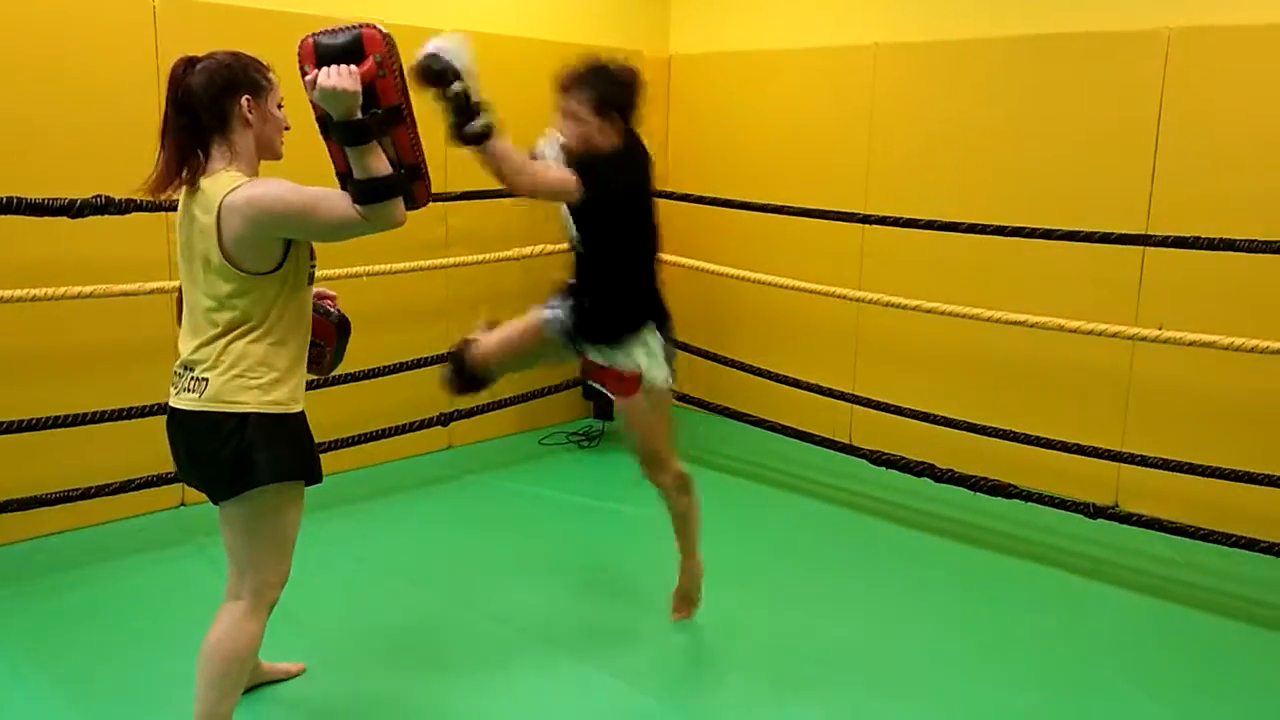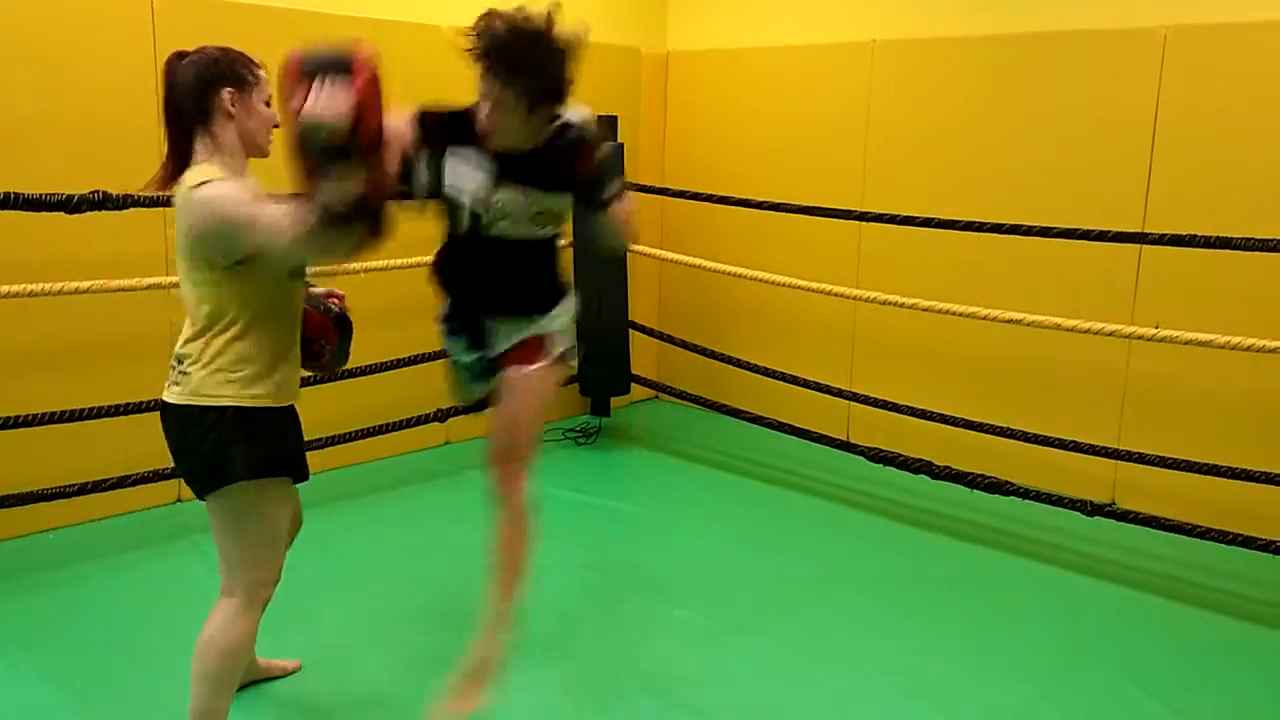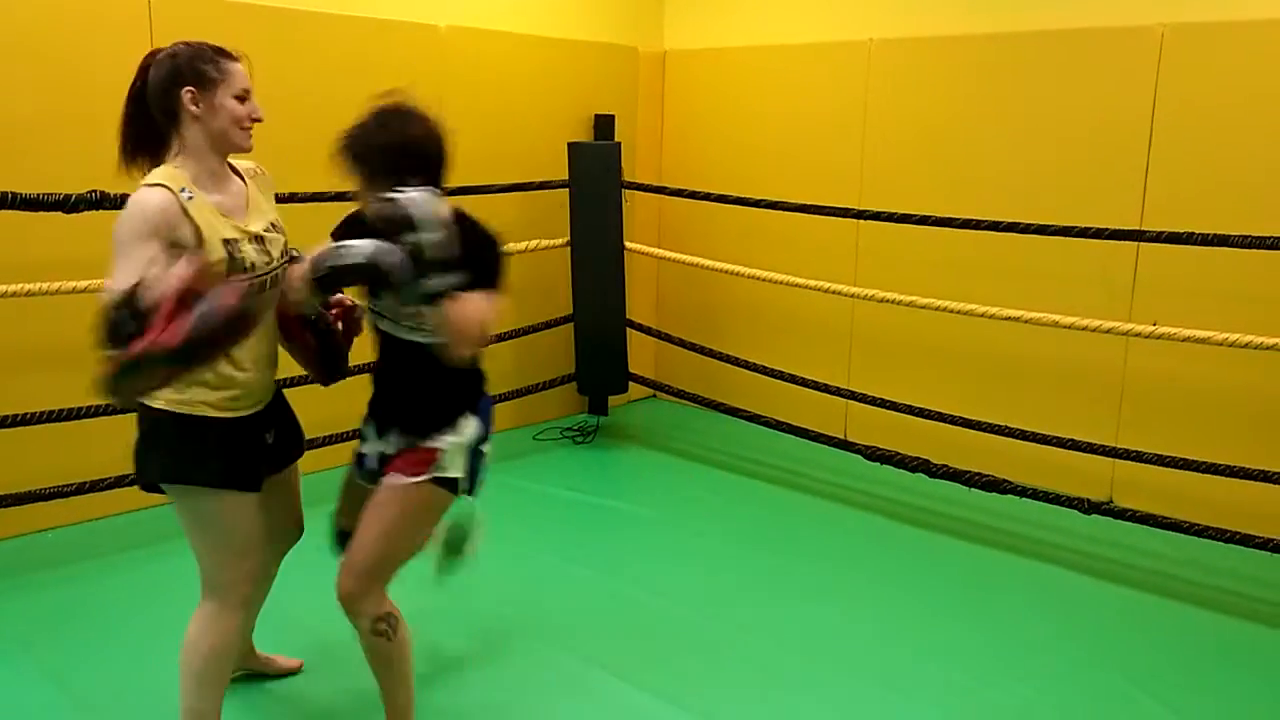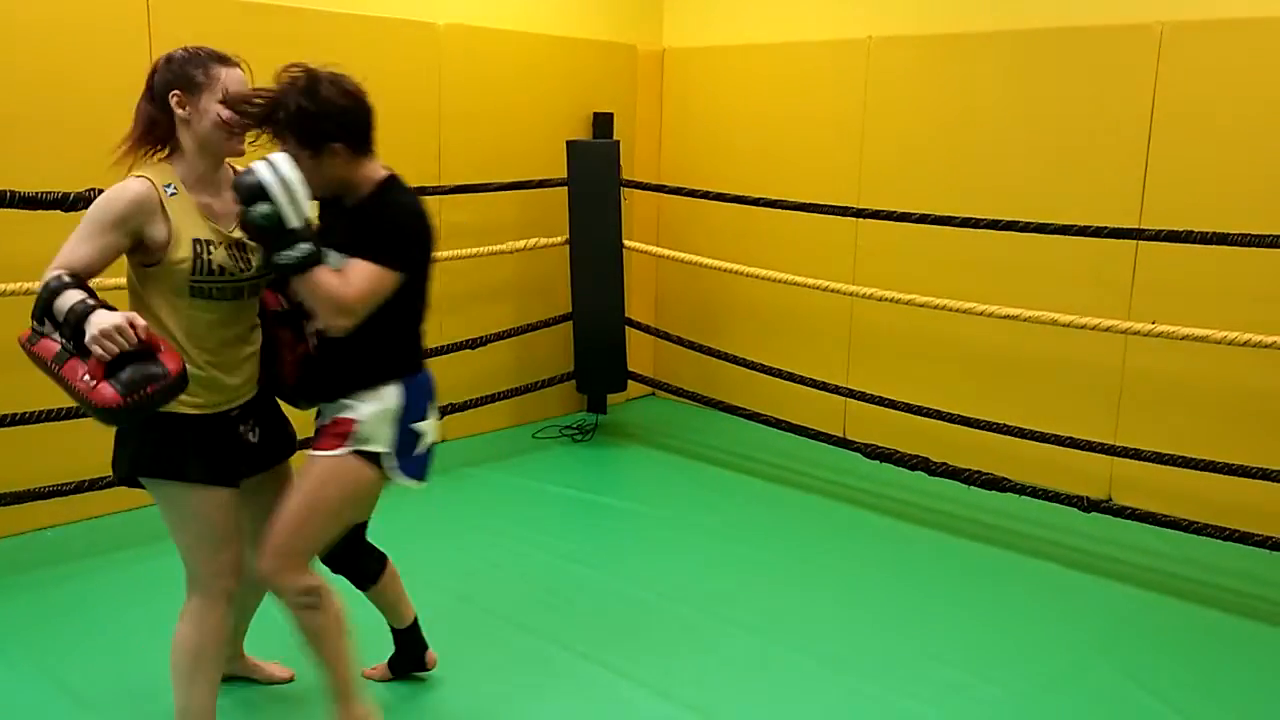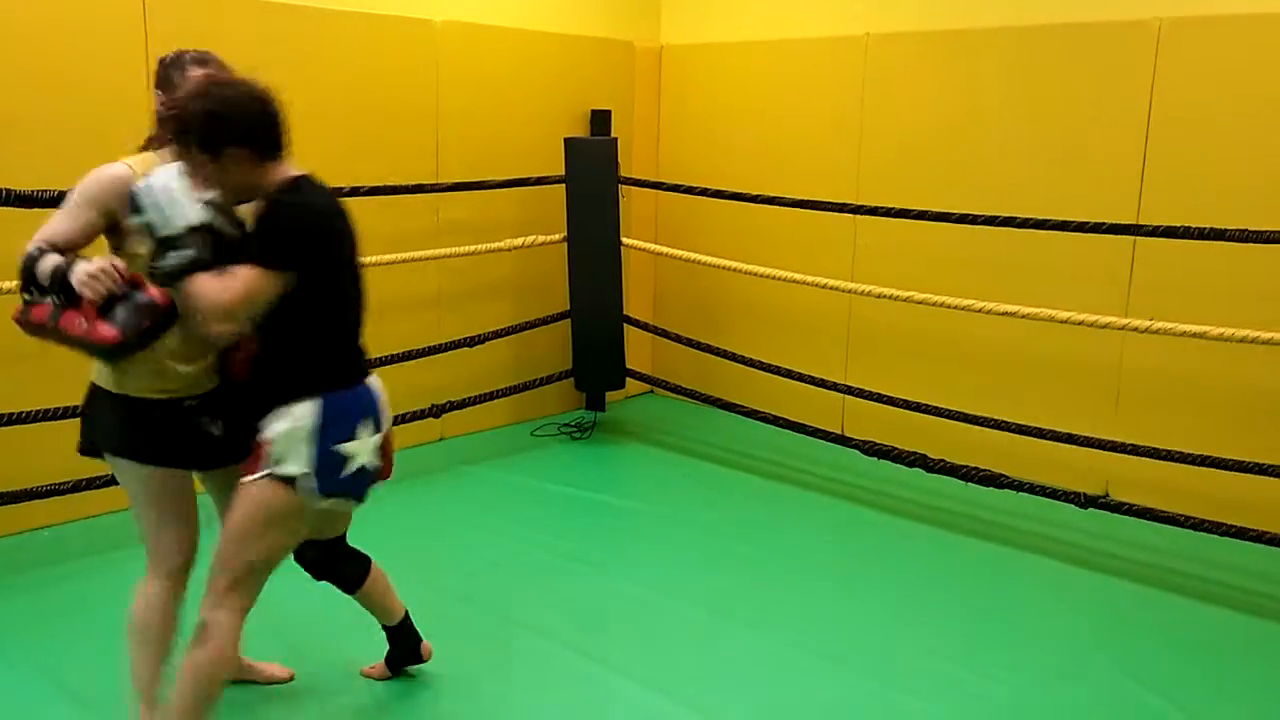
dt=0.2s
person 1, frame 1
left shoulder: (201, 192)
right shoulder: (256, 202)
right elbow: (383, 214)
left wrist: (297, 296)
right wrist: (353, 117)
left hip: (211, 406)
right hip: (245, 417)
left knee: (263, 557)
right knee: (257, 585)
left ankle: (243, 663)
person 1, frame 2
left shoulder: (230, 184)
right shoulder: (215, 197)
right elbow: (329, 242)
left wrist: (308, 297)
right wrist: (335, 140)
left hip: (254, 403)
right hip: (226, 413)
left knee: (276, 534)
right knee: (248, 581)
left ankle: (242, 659)
person 1, frame 3
left shoulder: (241, 179)
right shoulder: (155, 205)
right wrist: (149, 299)
left hip: (257, 406)
right hip: (196, 421)
left knee: (281, 532)
right knee: (228, 586)
left ankle: (237, 652)
person 1, frame 4
right shoulder: (139, 198)
left elbow: (282, 279)
right elbow: (56, 284)
right wrist: (96, 318)
left hip: (247, 402)
right hip: (174, 418)
left knee: (270, 542)
right knee: (214, 580)
left ankle: (228, 655)
person 1, frame 5
right shoulder: (121, 183)
right elbow: (35, 255)
right wrist: (78, 273)
left hip: (222, 391)
right hip: (140, 401)
right knee: (173, 557)
person 2, frame 1
left shoulder: (621, 162)
right shoulder: (580, 158)
left elbow: (533, 182)
left wrist: (466, 107)
left hip: (632, 336)
right hip: (583, 309)
left knee: (658, 463)
right knee: (468, 366)
left ankle: (690, 562)
person 2, frame 2
left shoulder: (569, 155)
right shoulder: (455, 129)
left elbow: (623, 235)
right elbow: (378, 134)
left wrist: (595, 169)
right wrist: (416, 167)
left hip: (534, 322)
right hip: (466, 311)
left knee: (508, 477)
right knee: (480, 393)
left ankle: (485, 660)
person 2, frame 3
left shoulder: (473, 246)
right shoulder: (362, 226)
left elbow: (468, 344)
left wrist: (438, 263)
left hip: (445, 433)
right hip: (390, 416)
left knee: (357, 587)
right knee: (351, 536)
right ankle: (451, 519)
person 2, frame 4
left shoulder: (397, 215)
right shoulder: (342, 200)
left elbow: (340, 311)
right elbow: (331, 287)
left wrist: (284, 229)
left hip: (381, 407)
right hip: (359, 399)
left knee: (282, 562)
right knee: (341, 542)
right ankle: (413, 649)
person 2, frame 5
left shoulder: (286, 217)
right shoulder: (317, 204)
left elbow: (224, 316)
left wrist: (175, 238)
left hip: (317, 420)
right hip: (351, 404)
left knee: (226, 596)
right knee: (322, 548)
right ankle: (408, 643)
